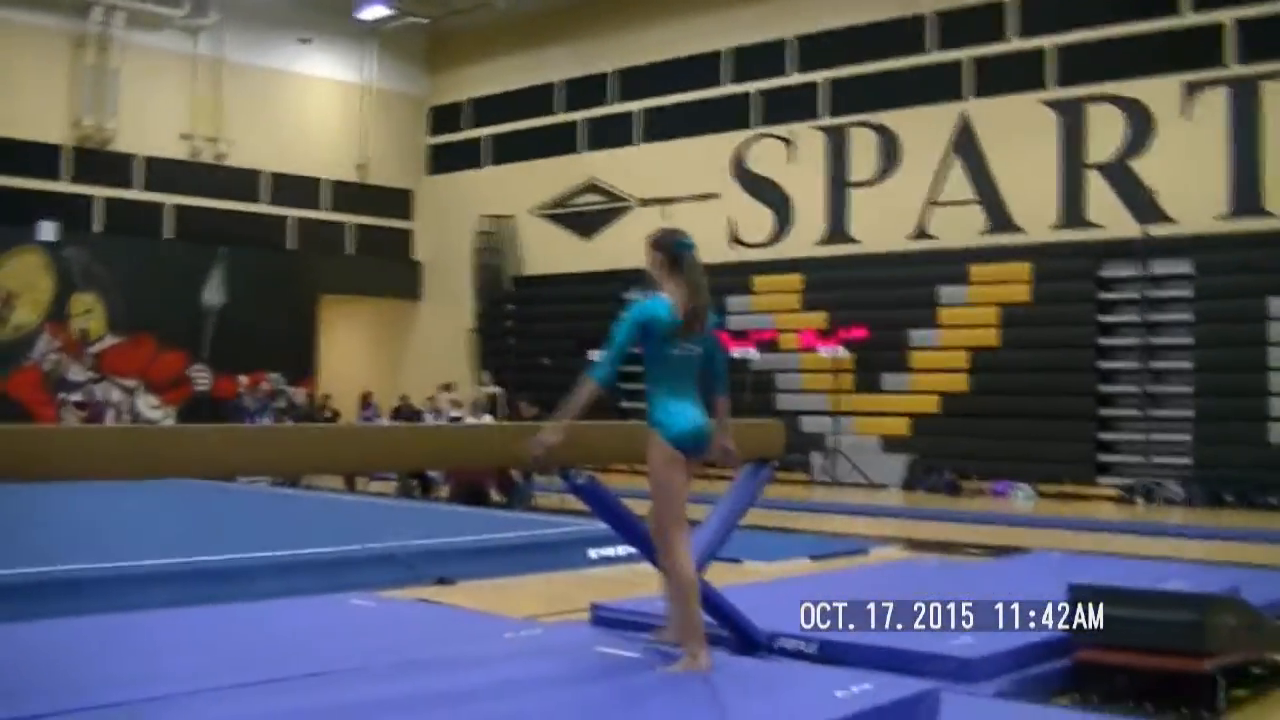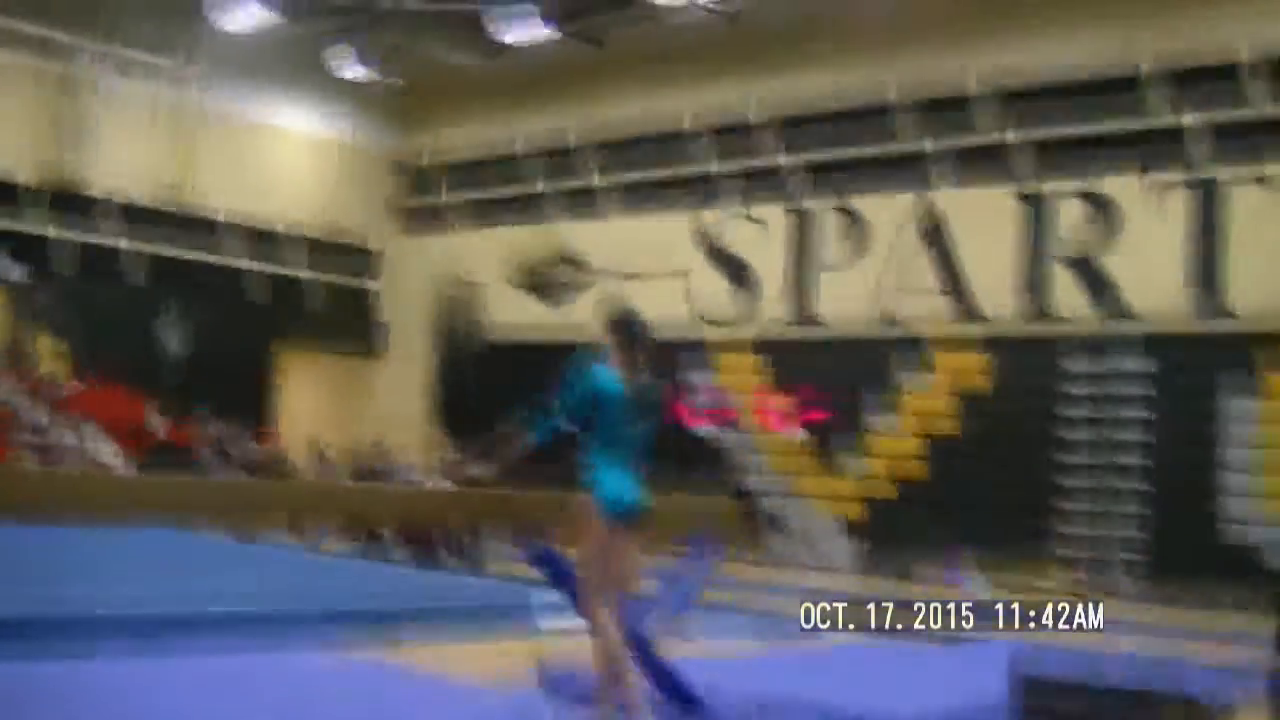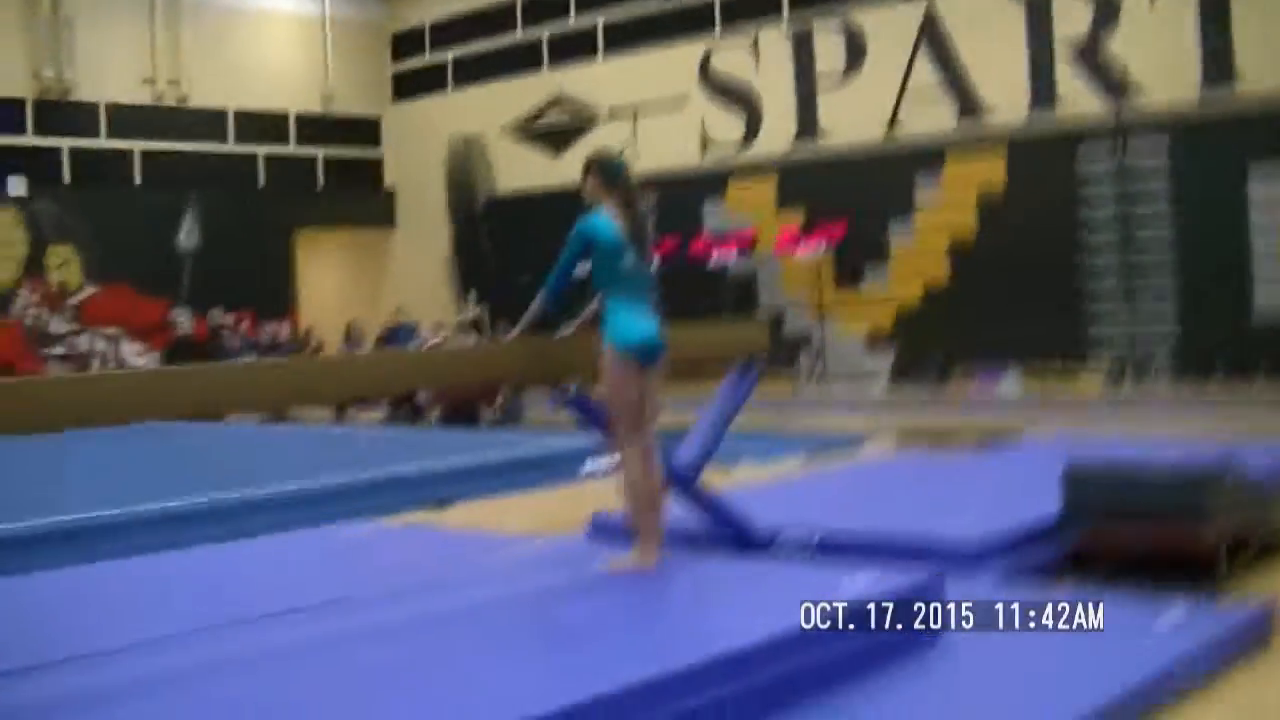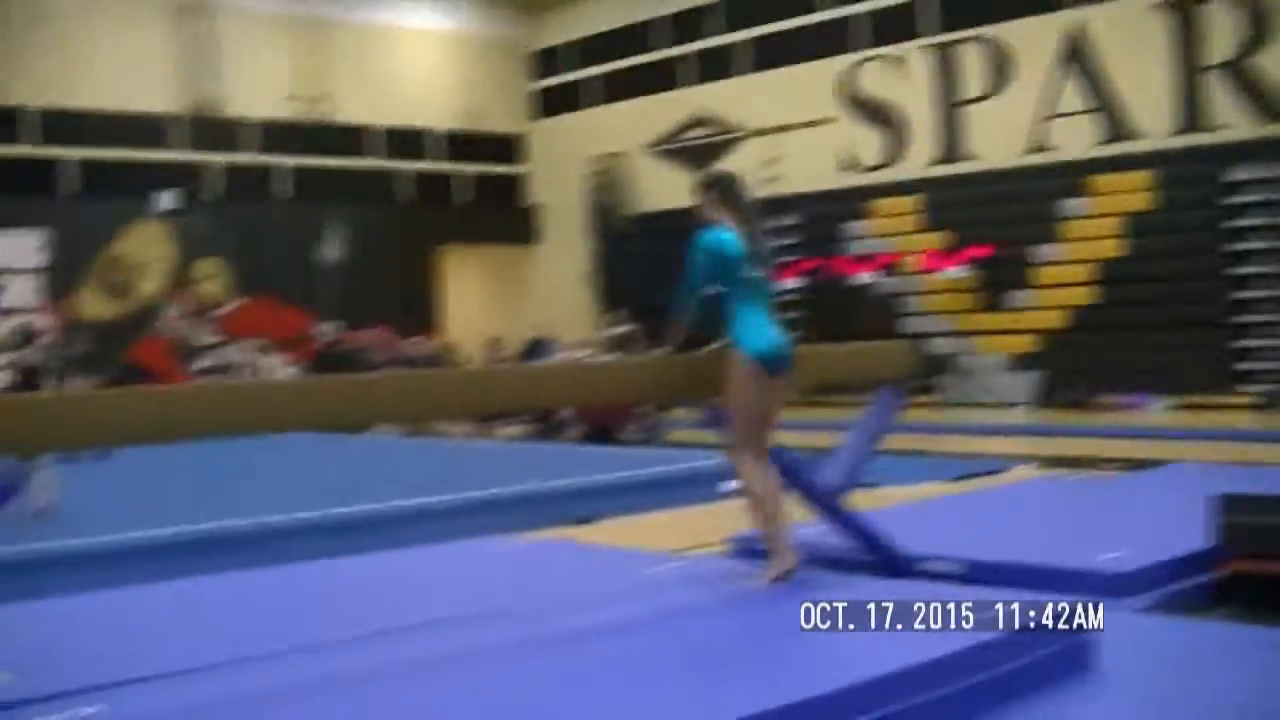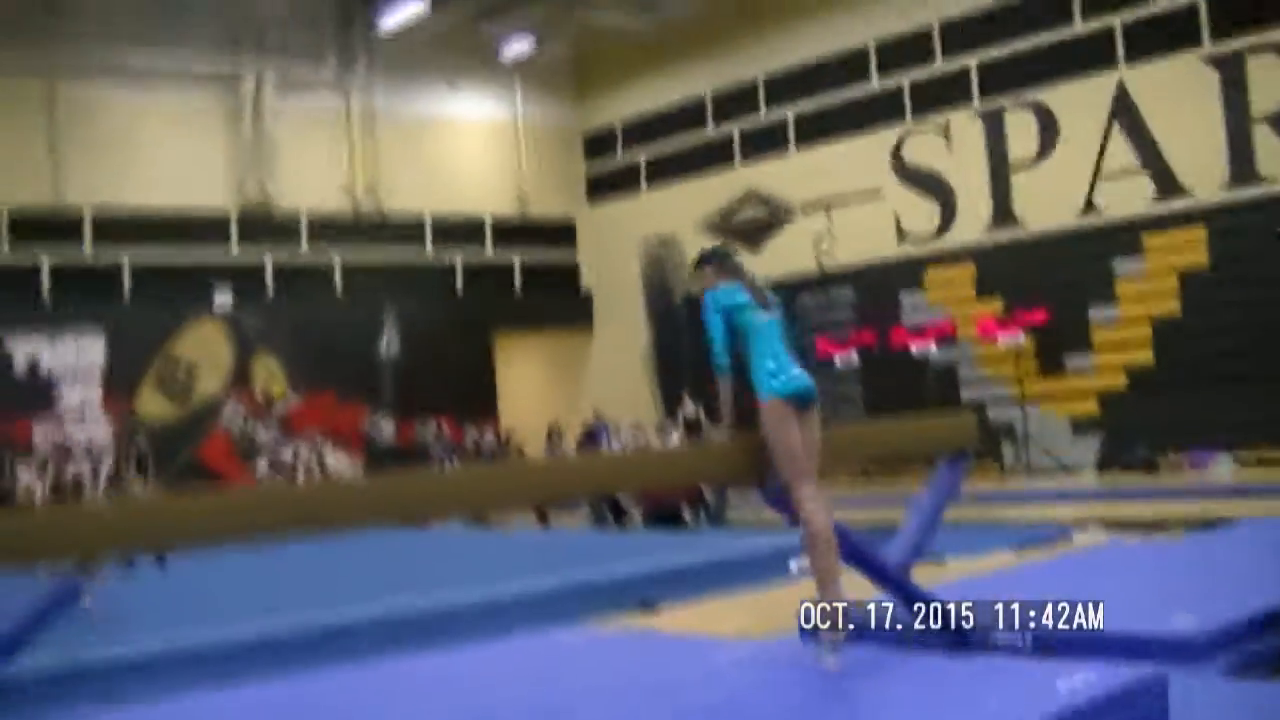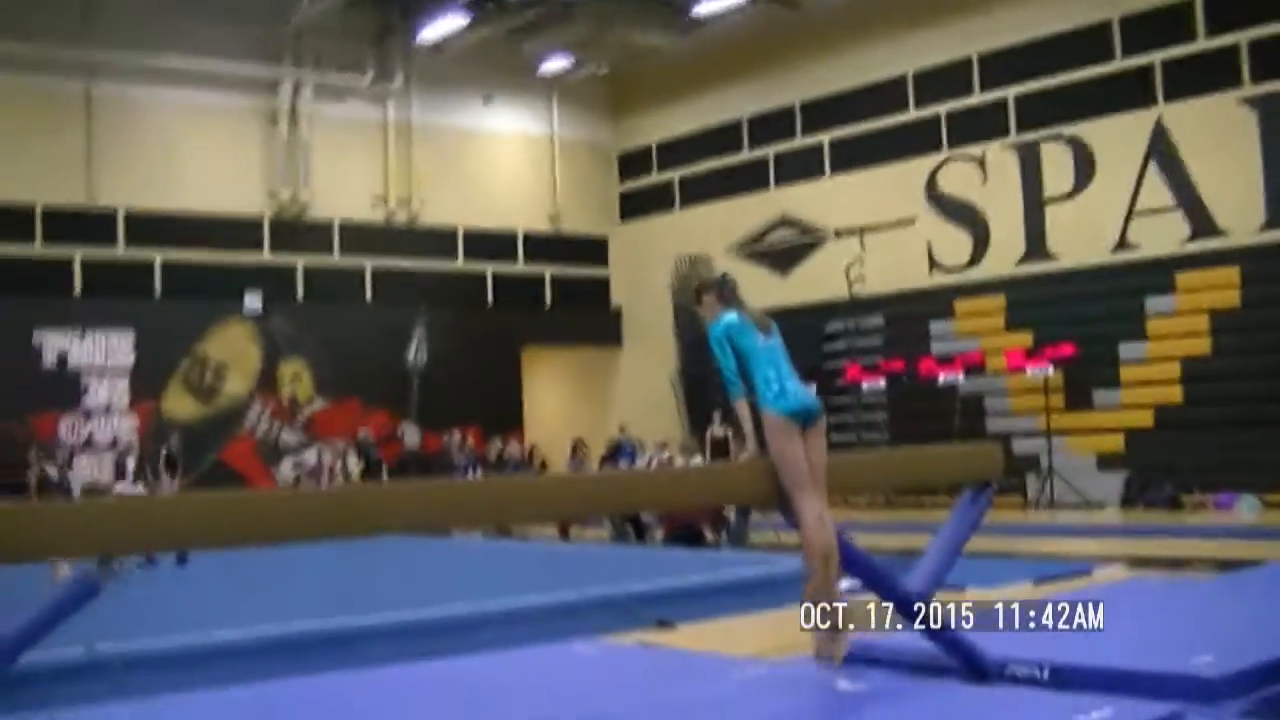
dt=0.4s
person 1, frame 1
left shoulder: (645, 309)
right shoulder: (704, 313)
left elbow: (603, 370)
right elbow: (719, 380)
left wrist: (558, 424)
right wrist: (723, 433)
left hip: (668, 429)
right hip: (697, 425)
left knee: (676, 538)
right knee: (664, 529)
left ankle: (698, 650)
right ankle: (679, 625)
person 1, frame 2
left shoulder: (595, 377)
right shoulder: (649, 389)
left elbow: (547, 425)
left wrist: (498, 460)
left hip: (606, 496)
right hip: (633, 496)
left knee: (596, 605)
right knee: (610, 601)
person 1, frame 3
left shoulder: (589, 225)
right shoulder: (637, 225)
left elbow: (557, 281)
left wrist: (521, 329)
left hip: (622, 339)
right hip: (652, 334)
left knee: (628, 445)
right knee: (646, 443)
left ankle: (645, 546)
right ankle: (652, 542)
person 1, frame 4
left shoulder: (709, 238)
right shoulder: (752, 237)
left elbow: (690, 299)
left wrist: (672, 343)
left hip: (752, 348)
right hip: (777, 344)
left knee: (743, 453)
right knee: (756, 453)
left ankle: (781, 548)
right ankle: (779, 545)
person 1, frame 5
left shoulder: (716, 299)
right shoulder: (765, 294)
left elbow: (722, 360)
left wrist: (724, 419)
left hip: (775, 390)
right hip: (804, 384)
left knee: (803, 492)
right knee: (811, 487)
left ankle: (831, 596)
right ankle: (833, 590)
person 1, frame 6
left shoulder: (720, 327)
right shoulder: (763, 321)
left elbow: (734, 384)
left wrist: (749, 442)
right wrist: (758, 440)
left hip: (779, 408)
right hip: (809, 403)
left knee: (806, 506)
right knee: (819, 506)
right ankle: (833, 606)
